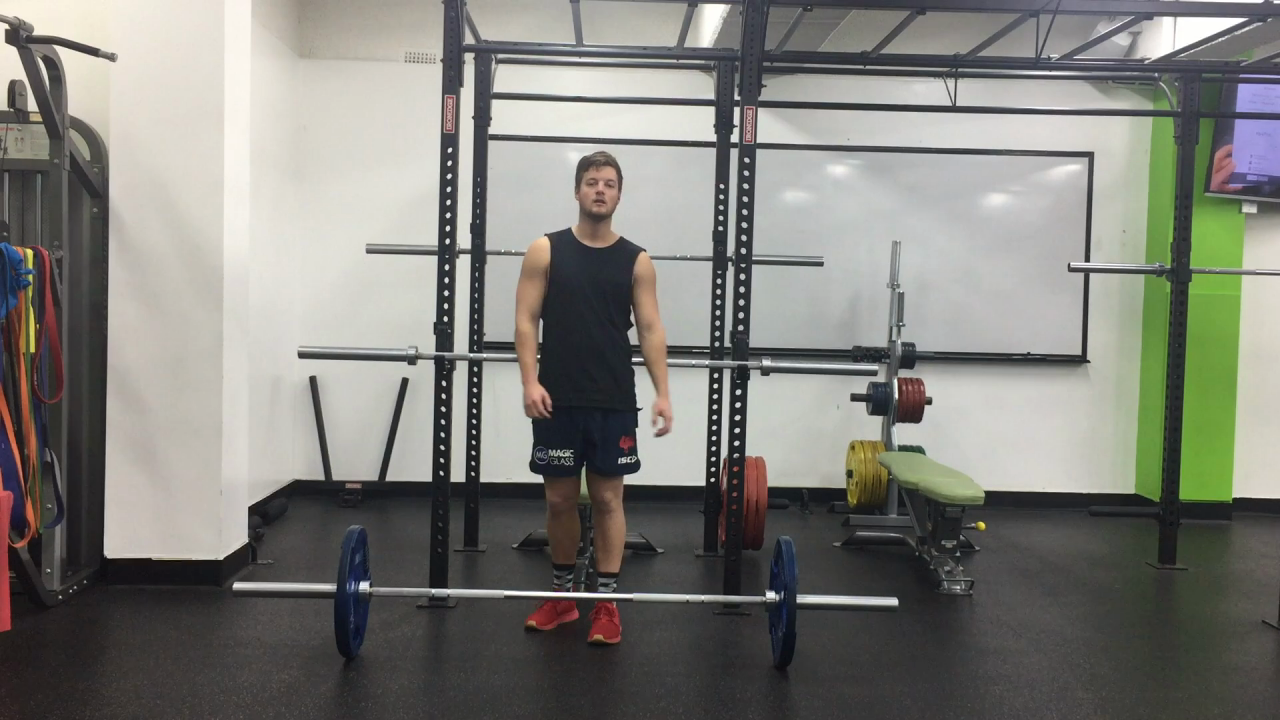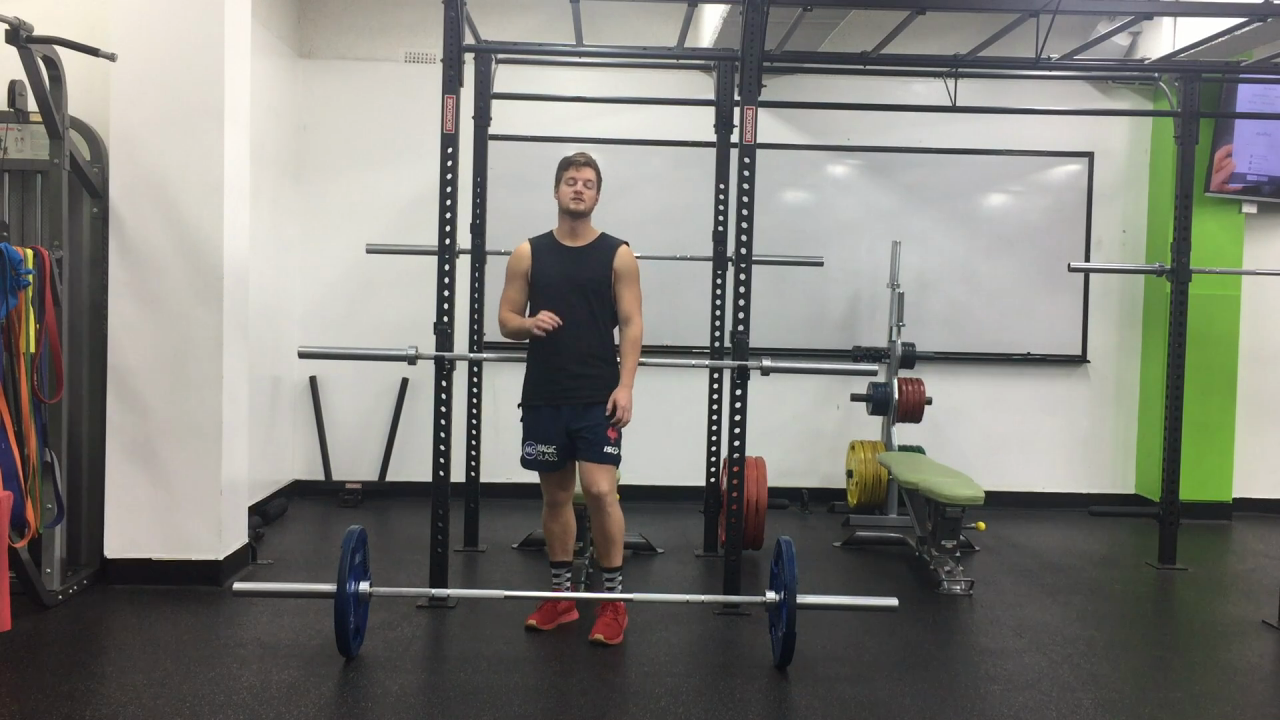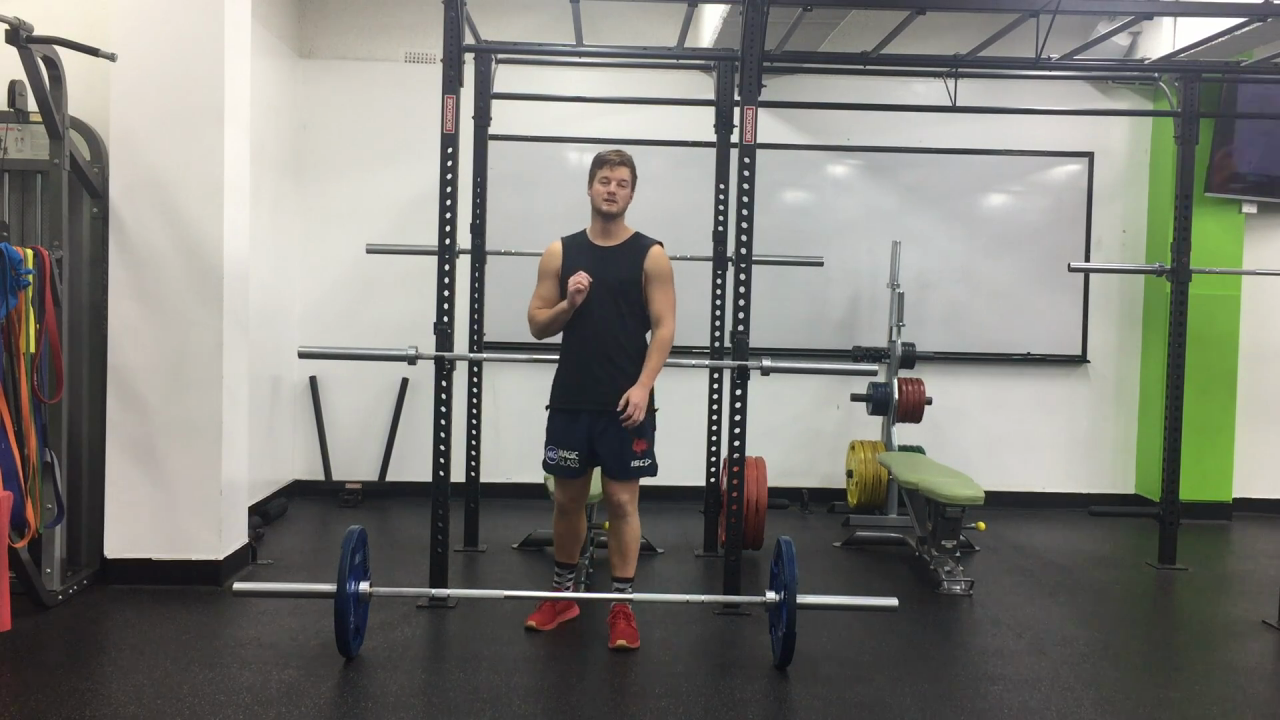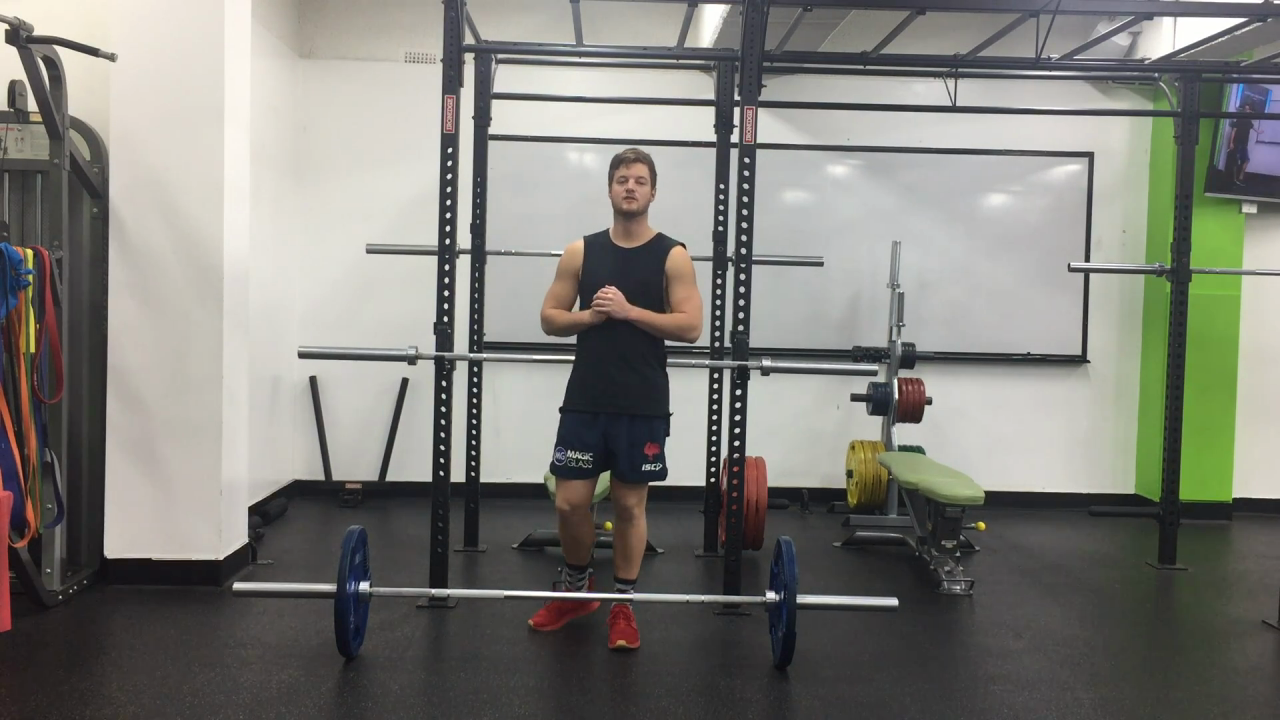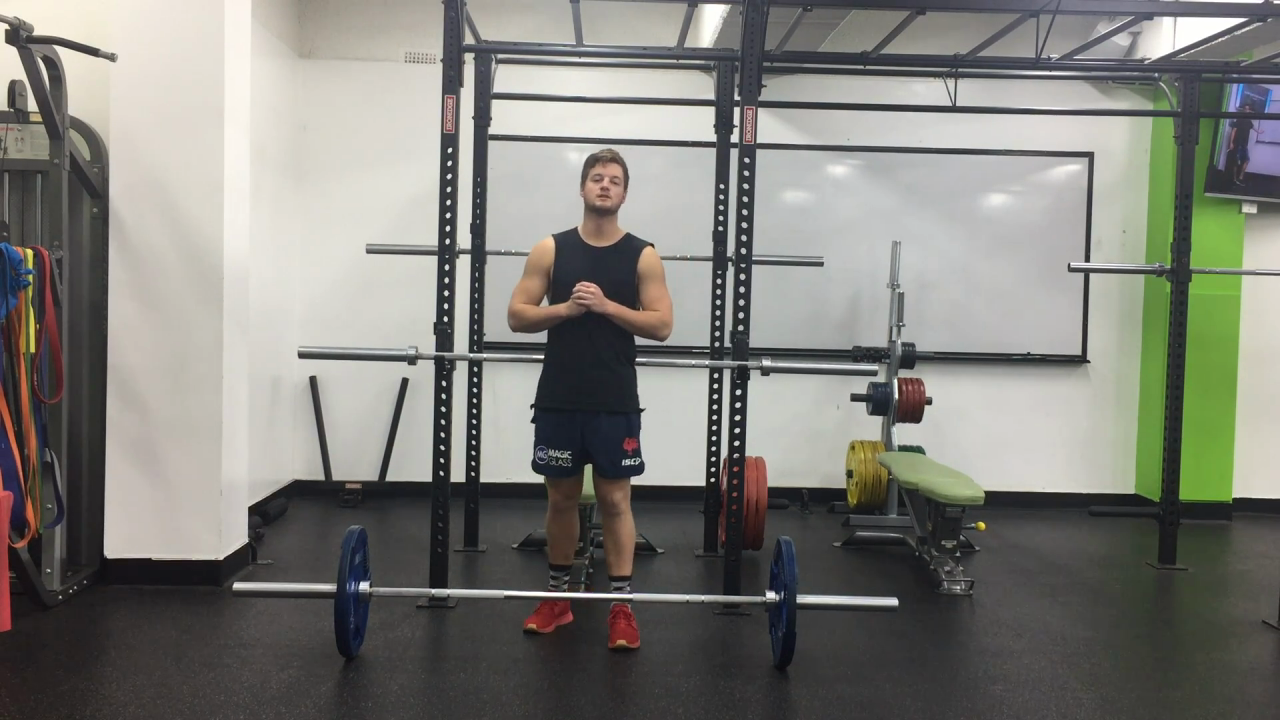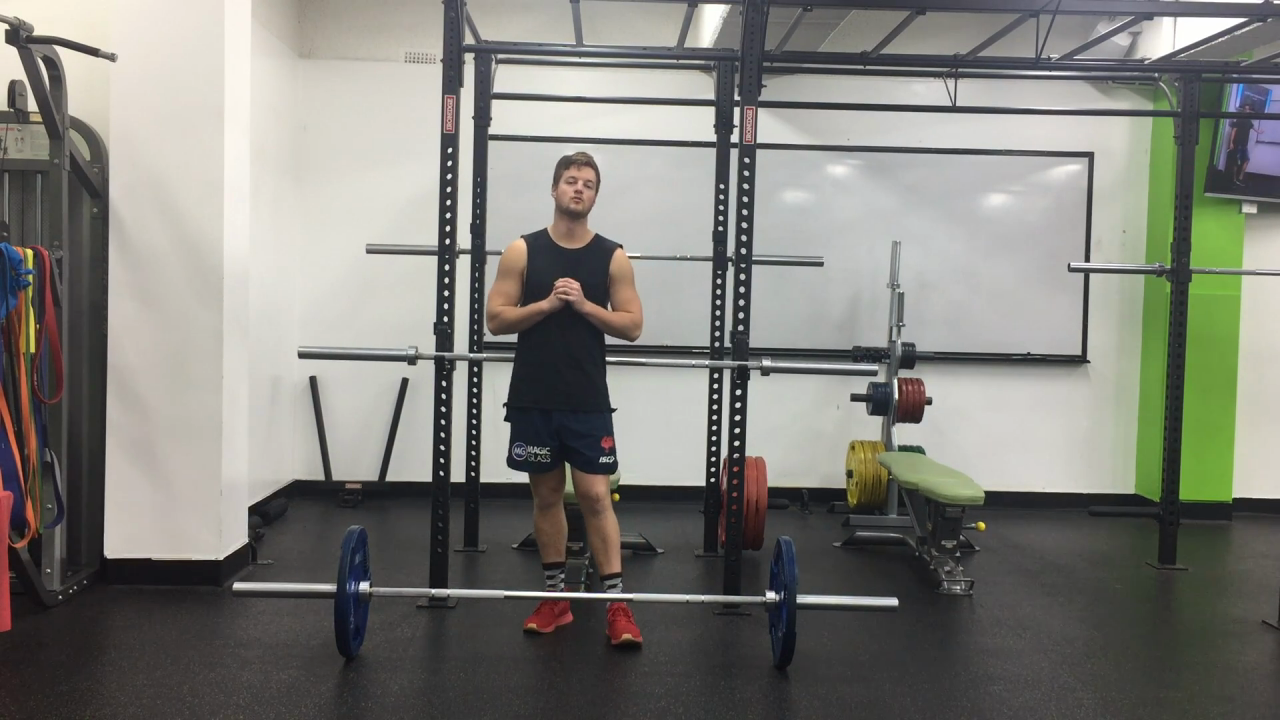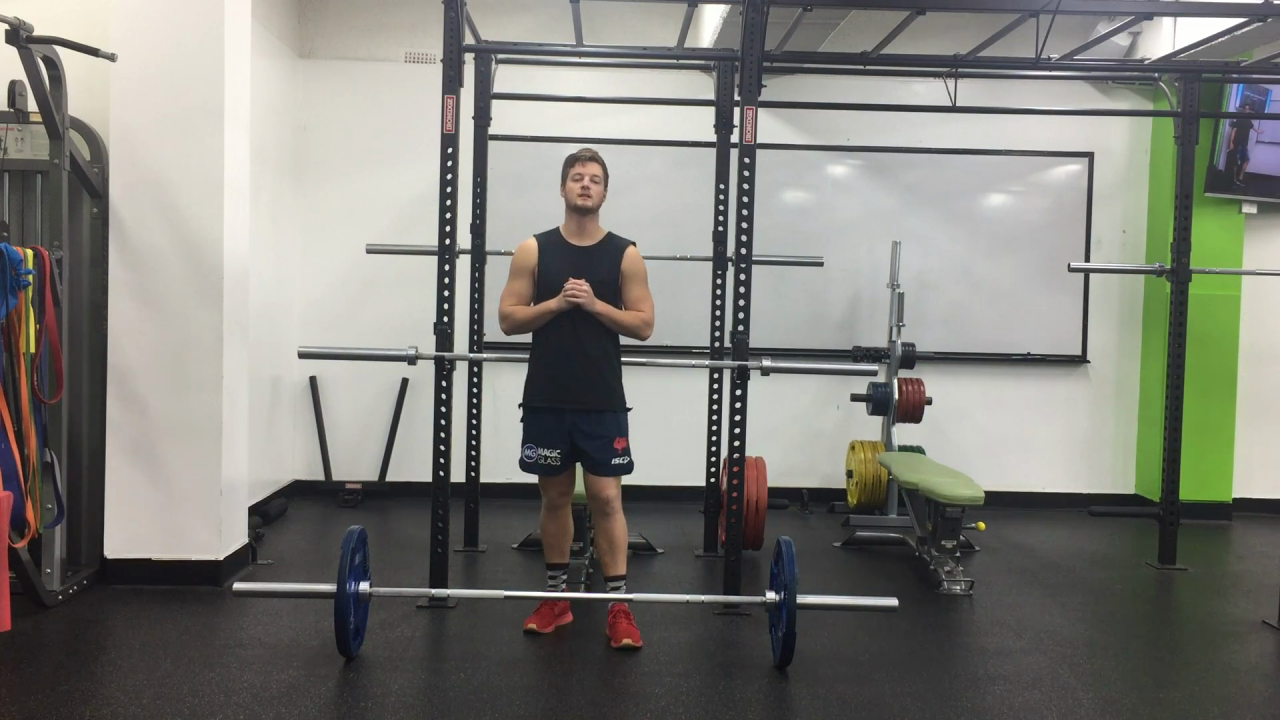
dt=0.7s
person 1, frame 1
left shoulder: (636, 261)
right shoulder: (545, 250)
left elbow: (650, 329)
right elbow: (526, 321)
left wrist: (662, 393)
right wrist: (530, 381)
left hip: (614, 401)
right hip: (557, 399)
left knee: (607, 499)
right knee: (560, 499)
left ankle: (606, 601)
right ankle: (562, 594)
person 1, frame 2
left shoulder: (617, 254)
right shoulder: (528, 253)
left elbow: (631, 324)
right elbow: (506, 319)
left wrist: (625, 387)
right wrist: (531, 324)
left hip: (597, 395)
right hip: (544, 395)
left knee: (601, 491)
right knee: (555, 495)
left ankle: (612, 597)
right ankle: (561, 595)
person 1, frame 3
left shoulder: (651, 254)
right shoulder: (560, 252)
left elbow: (664, 327)
right elbow: (537, 324)
left wrist: (643, 386)
right wrist: (569, 303)
left hip: (626, 401)
right hip: (570, 398)
left knee: (622, 501)
right knee: (567, 499)
left ankle: (622, 606)
right ankle: (563, 594)
person 1, frame 4
left shoulder: (672, 255)
right shoulder: (581, 251)
left elbow: (690, 326)
right elbow: (549, 318)
left wrist: (629, 310)
right wrist: (591, 314)
left hip: (642, 403)
right hip: (585, 398)
left knee: (629, 505)
right knee: (569, 503)
left ankle: (622, 606)
right ankle: (576, 589)
person 1, frame 5
left shoulder: (642, 255)
right shoulder: (551, 249)
left elbow: (661, 325)
right elbow: (517, 316)
left wrist: (606, 305)
right wrist: (565, 308)
left hip: (615, 400)
right hip: (559, 397)
left knee: (615, 500)
right knee: (561, 499)
left ankle: (621, 606)
right ankle: (558, 597)
person 1, frame 6
left shoulder: (612, 256)
right shoulder: (522, 251)
left elbow: (633, 325)
right elbow: (495, 319)
left wrist: (584, 304)
right wrist: (546, 303)
left hip: (587, 398)
right hip: (533, 397)
left knee: (595, 497)
right knee: (546, 495)
left ankle: (616, 604)
right ankle: (555, 597)
person 1, frame 7
left shoulder: (625, 254)
right shoulder: (534, 249)
left elbow: (643, 324)
right elbow: (508, 318)
left wrist: (595, 303)
right wrist: (556, 302)
left hip: (602, 400)
right hip: (546, 397)
left knee: (606, 498)
right knee: (554, 497)
left ankle: (618, 606)
right ankle: (556, 597)
